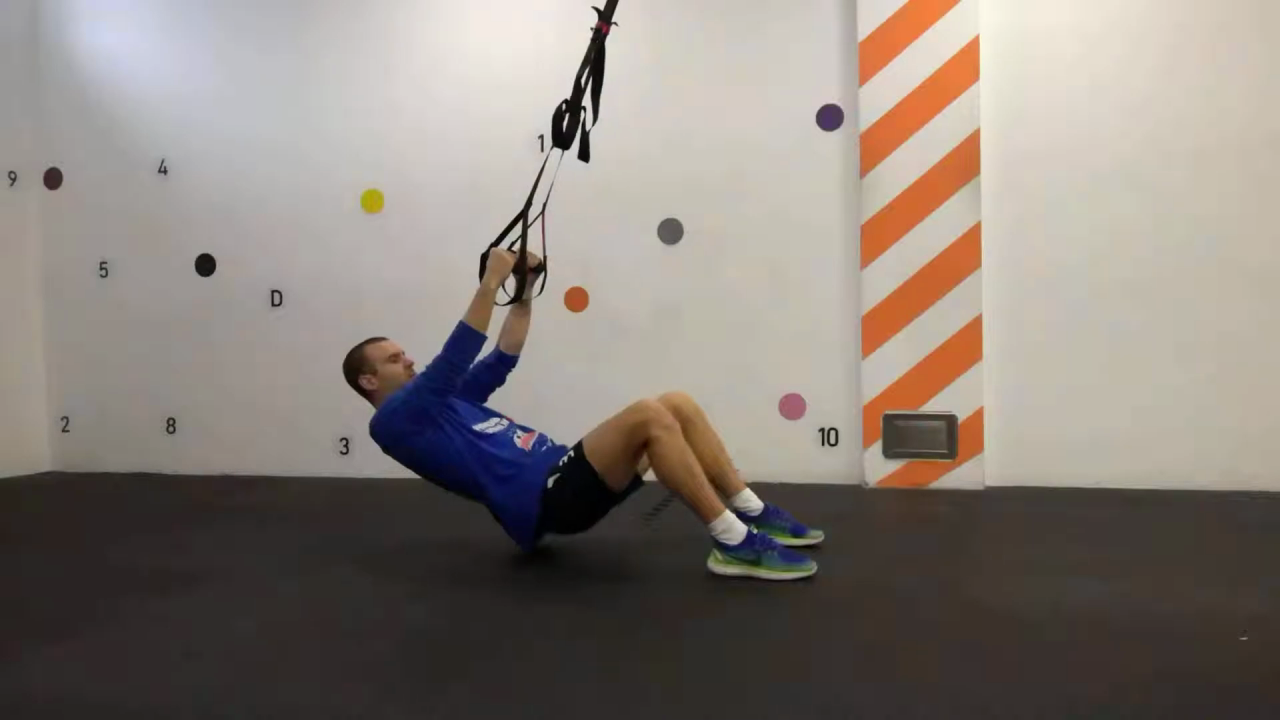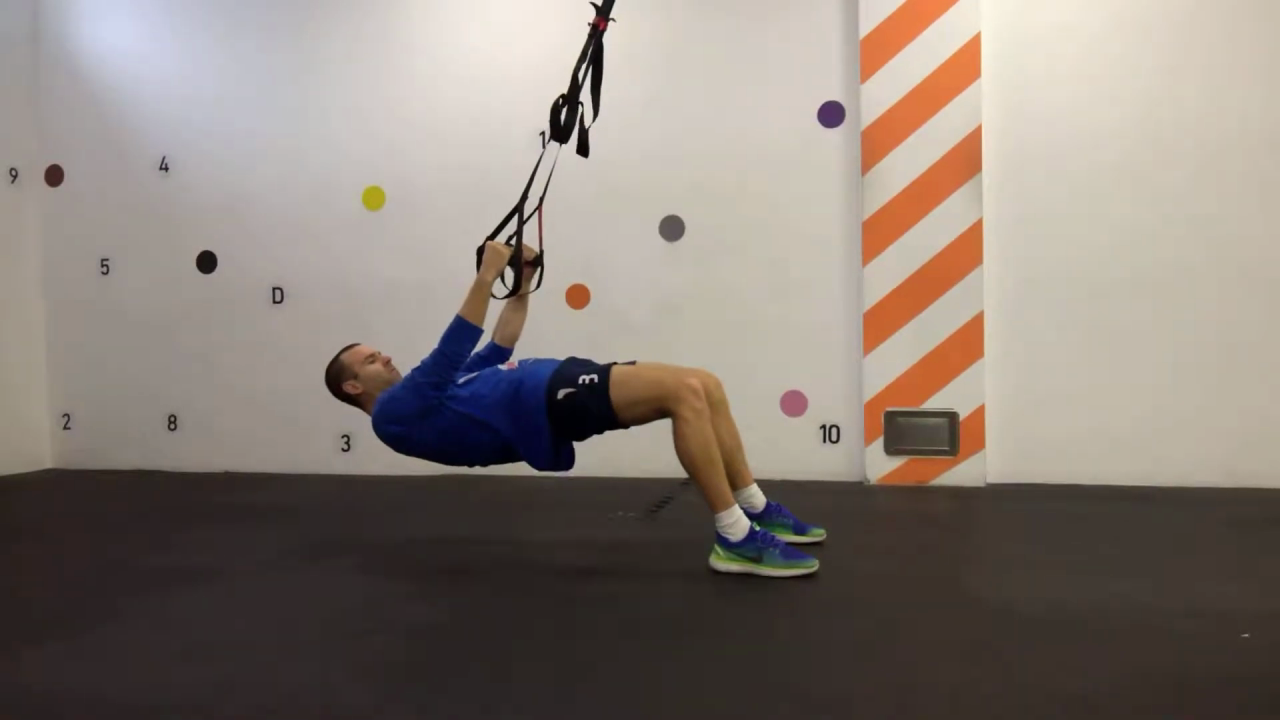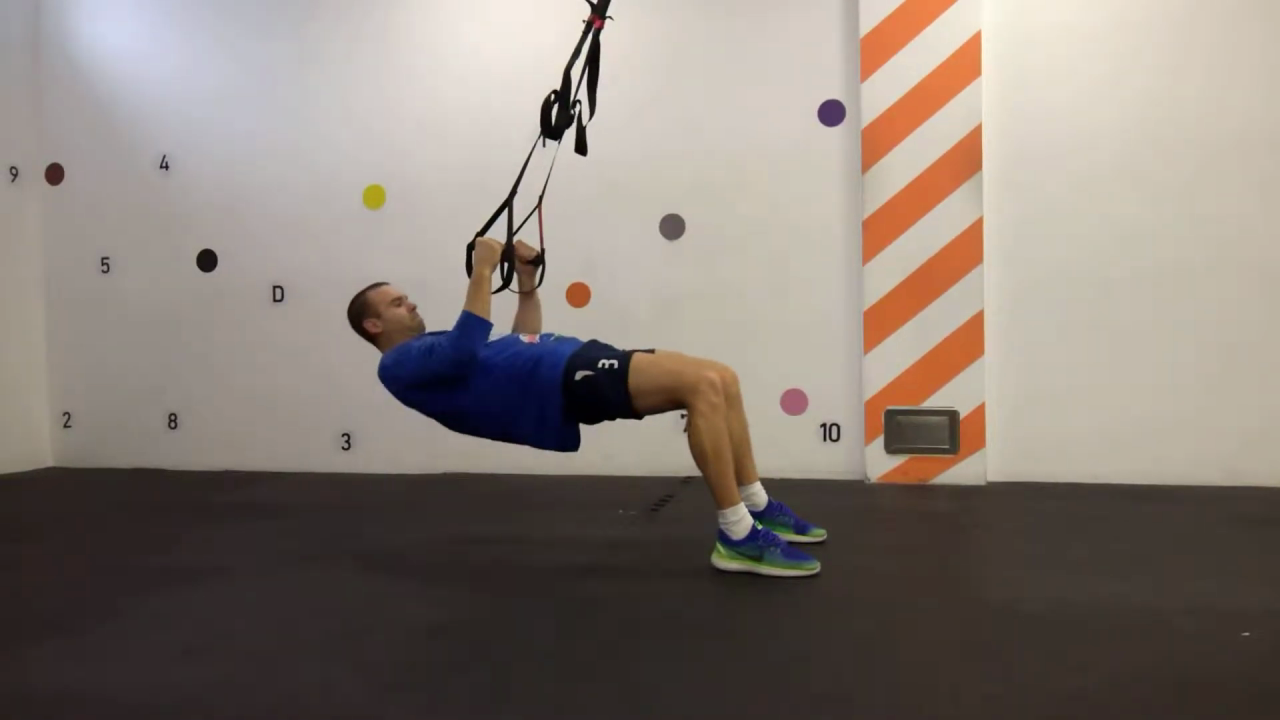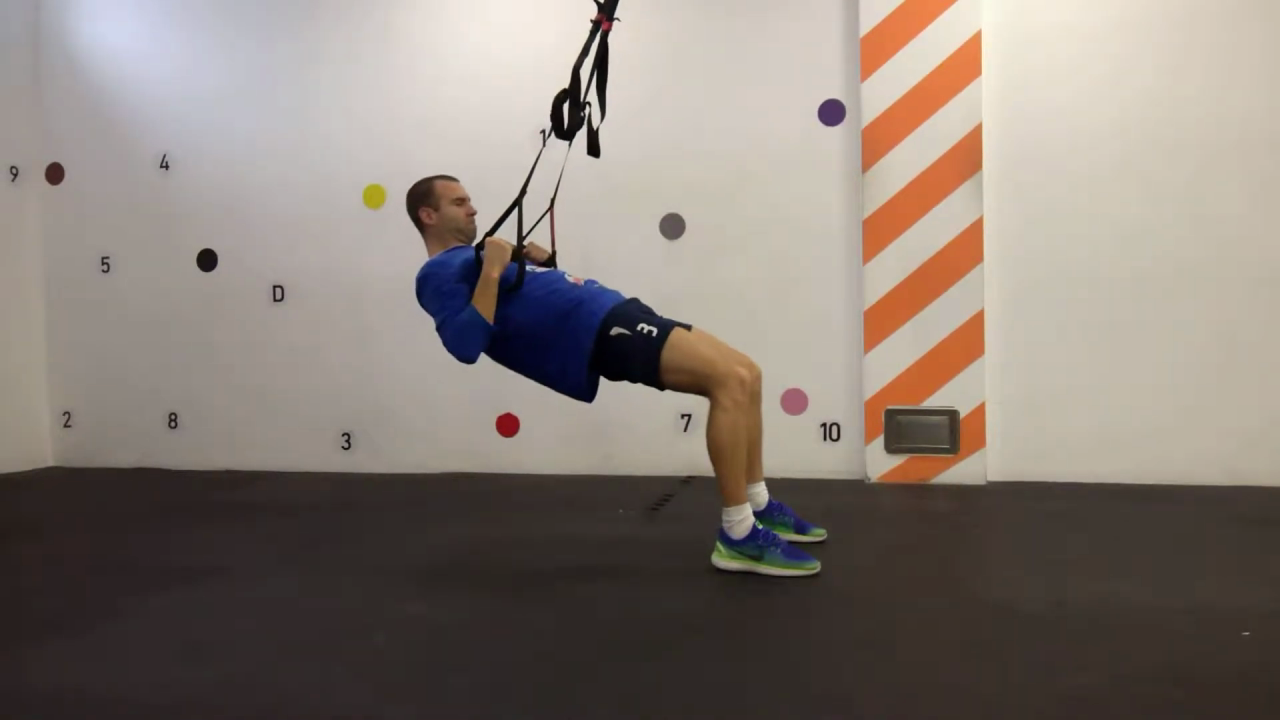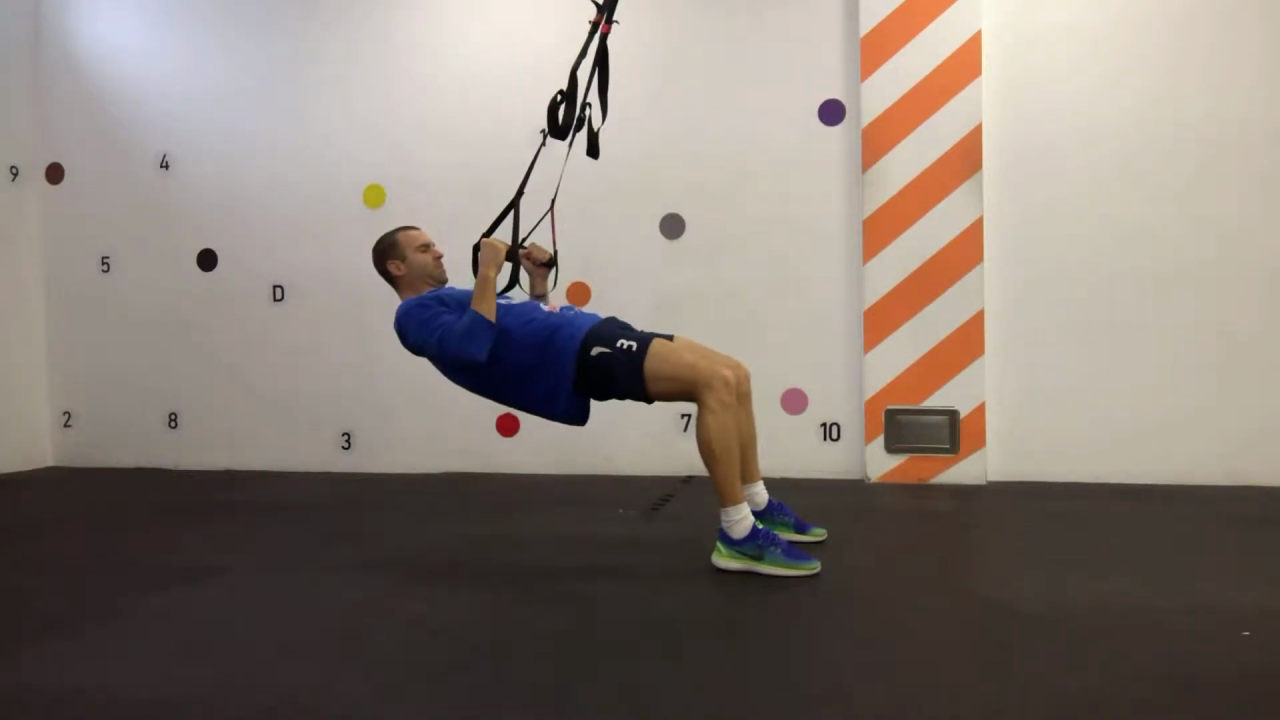
dt=1s
person 1, frame 1
left shoulder: (440, 402)
right shoulder: (395, 423)
left elbow: (500, 361)
right elbow: (451, 363)
left wrist: (523, 292)
right wrist: (489, 285)
left hip: (560, 475)
right hip: (544, 497)
left knee: (676, 405)
right knee: (649, 415)
left ankle: (755, 515)
right ankle: (733, 542)
person 1, frame 2
left shoulder: (426, 395)
right shoulder: (395, 417)
left elbow: (495, 352)
right elbow: (447, 355)
left wrist: (521, 284)
right wrist: (486, 277)
left hip: (557, 385)
right hip: (546, 403)
left knee: (704, 385)
right knee: (686, 391)
left ankle: (757, 510)
right ankle: (736, 538)
person 1, frame 3
left shoulder: (432, 349)
right shoulder: (401, 368)
left elbow: (522, 344)
right elbow: (467, 349)
left wrist: (526, 280)
right wrist: (481, 272)
left hip: (572, 363)
right hip: (561, 381)
left knee: (721, 380)
right knee: (705, 385)
left ankle: (758, 508)
right ankle: (738, 537)
person 1, frame 4
left shoulder: (465, 261)
right shoulder: (439, 273)
right elbow: (466, 345)
left wrist: (538, 269)
right wrist: (491, 272)
left hip: (610, 314)
right hip: (593, 331)
left knee: (744, 377)
right knee: (731, 381)
left ankle: (758, 507)
right ankle: (739, 537)
person 1, frame 5
left shoulder: (444, 301)
right shoulder: (415, 316)
right elbow: (471, 347)
left wrist: (537, 281)
right wrist: (487, 271)
left hip: (587, 338)
right hip: (576, 354)
left knee: (733, 376)
right knee: (717, 382)
left ankle: (758, 506)
right ankle: (737, 536)
